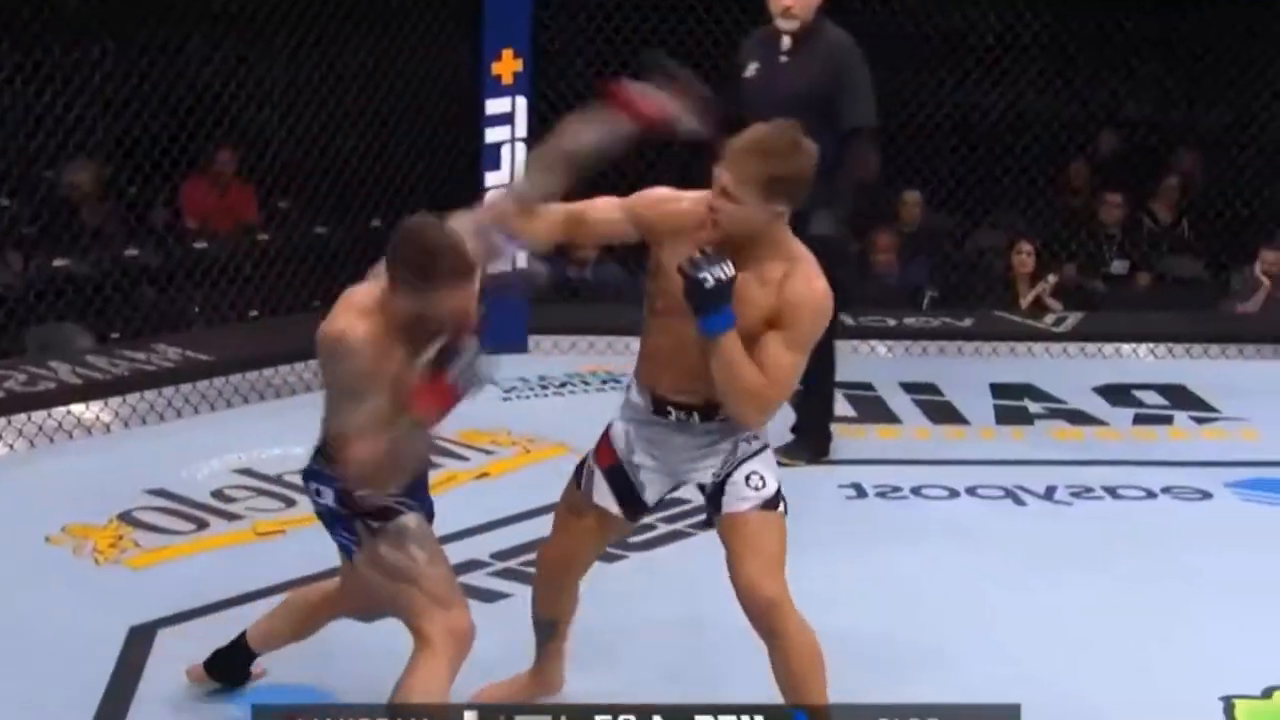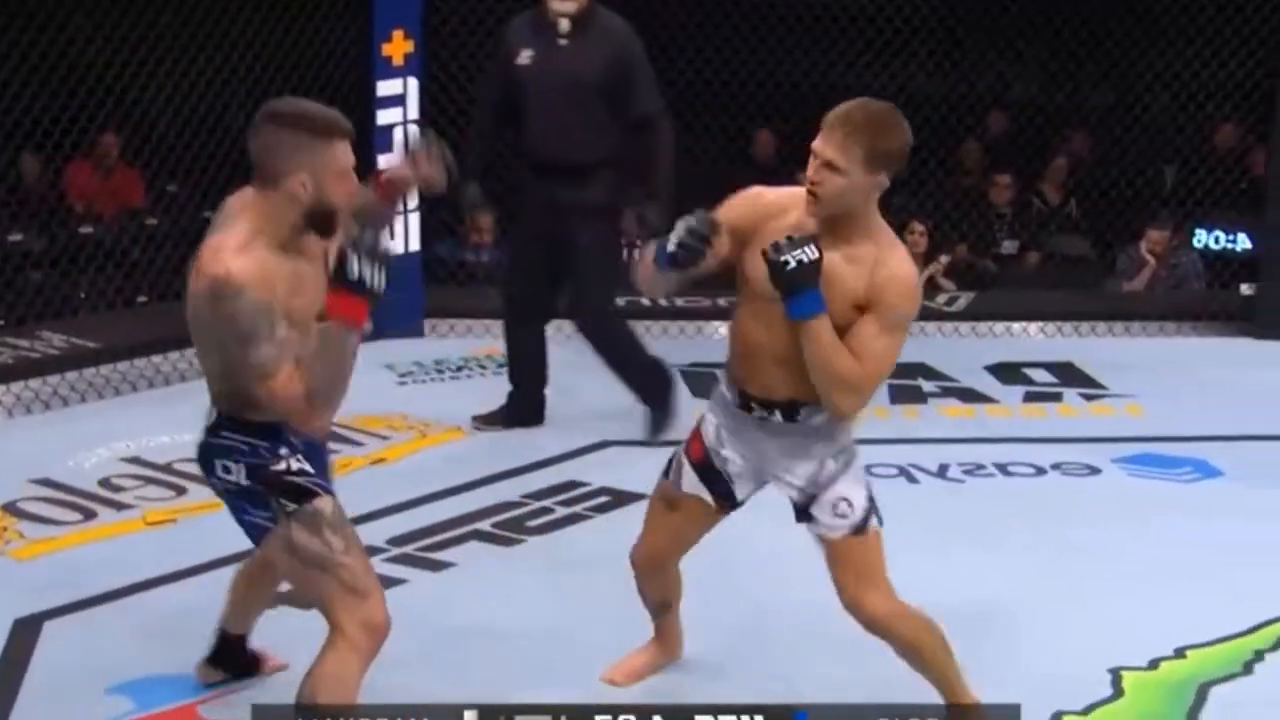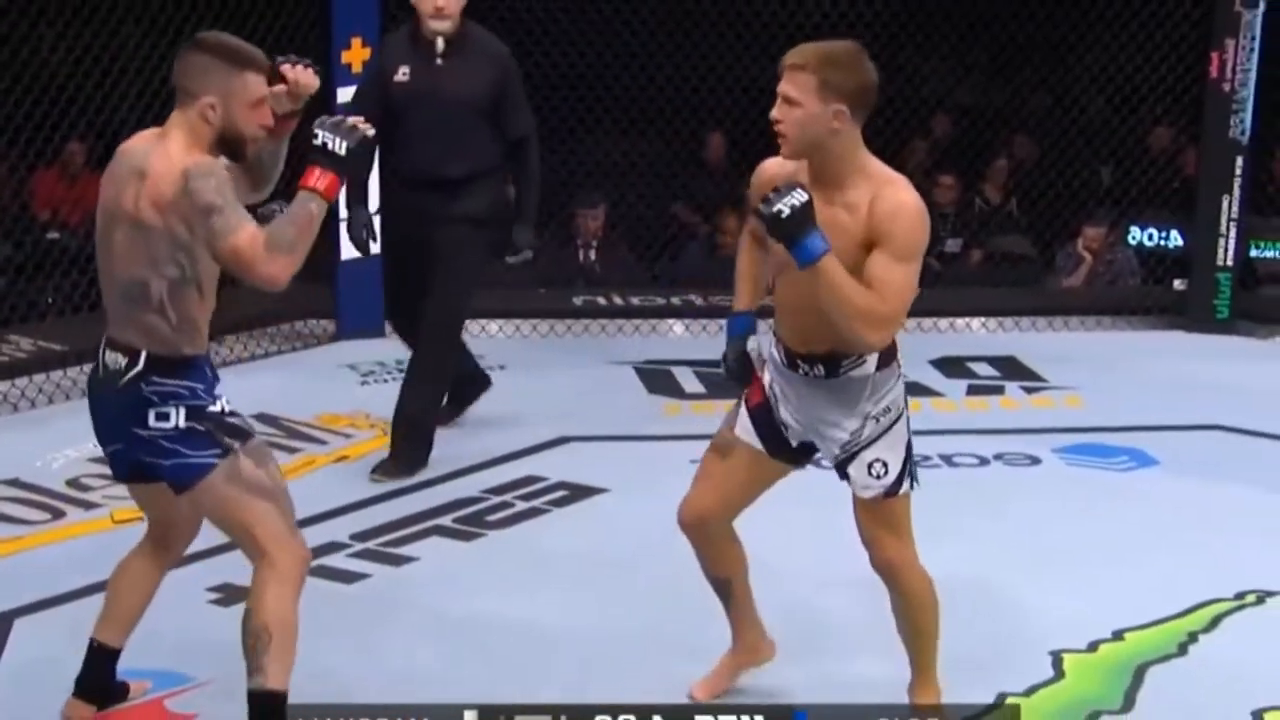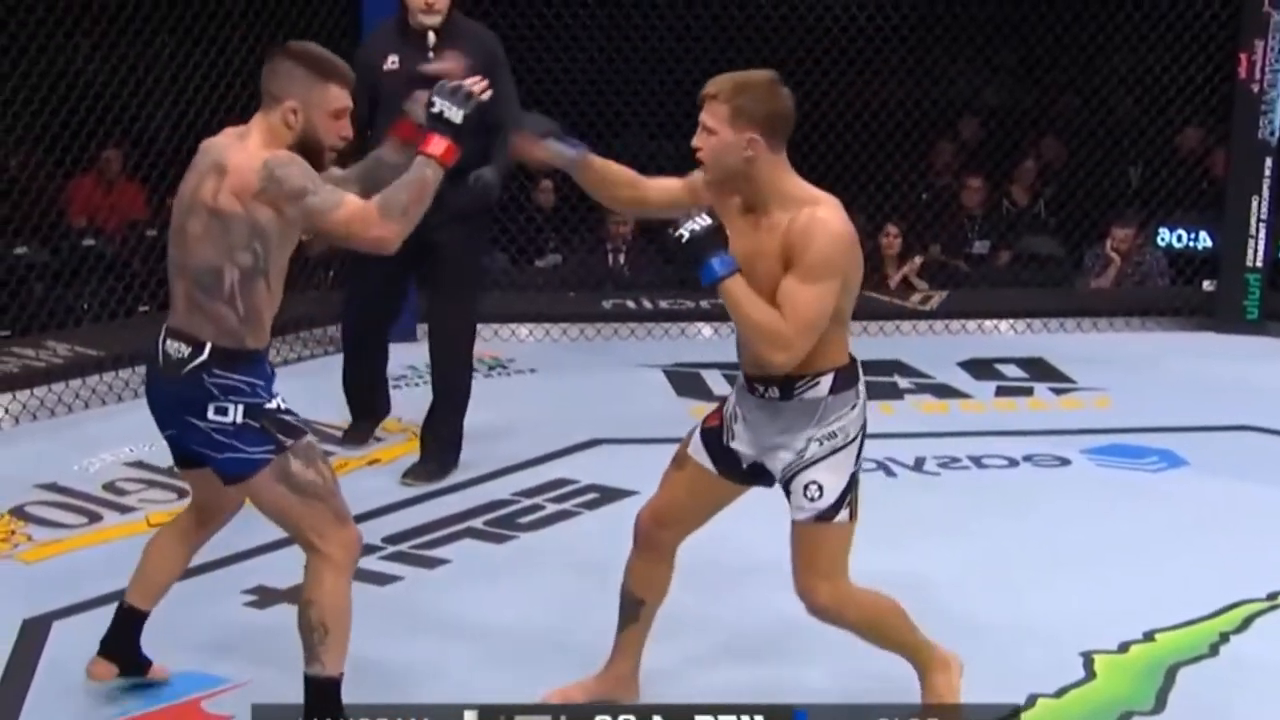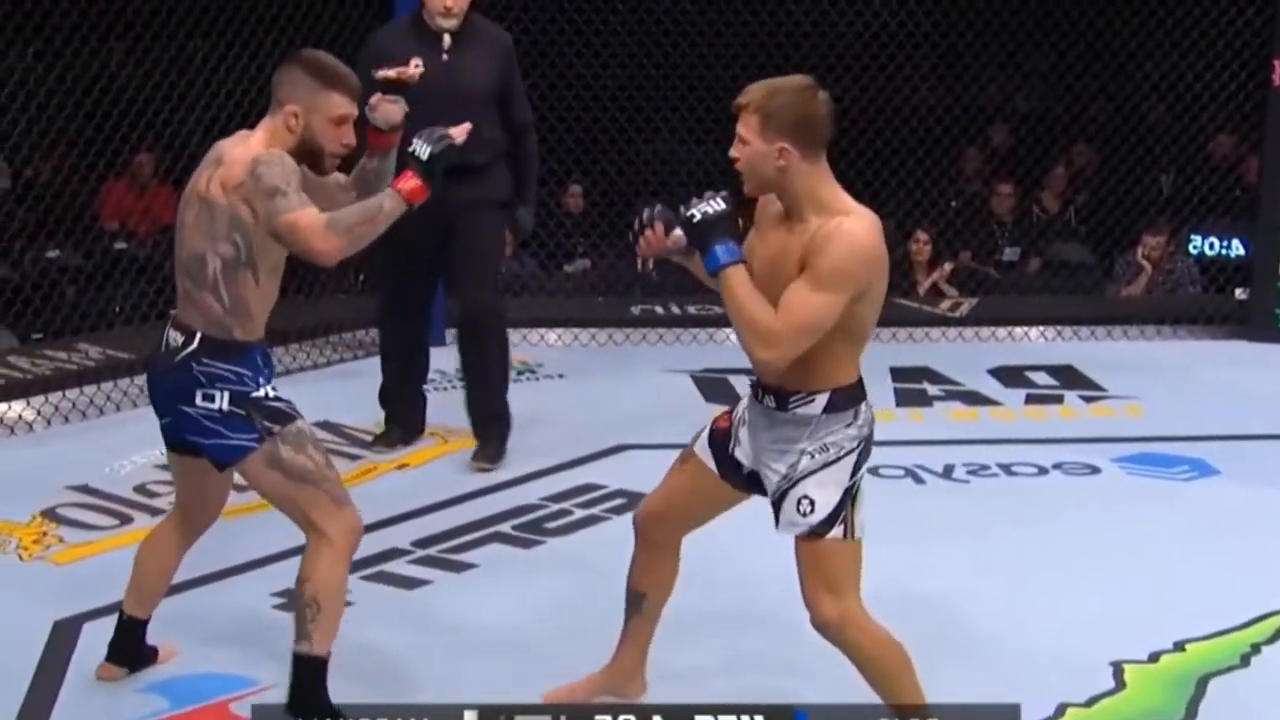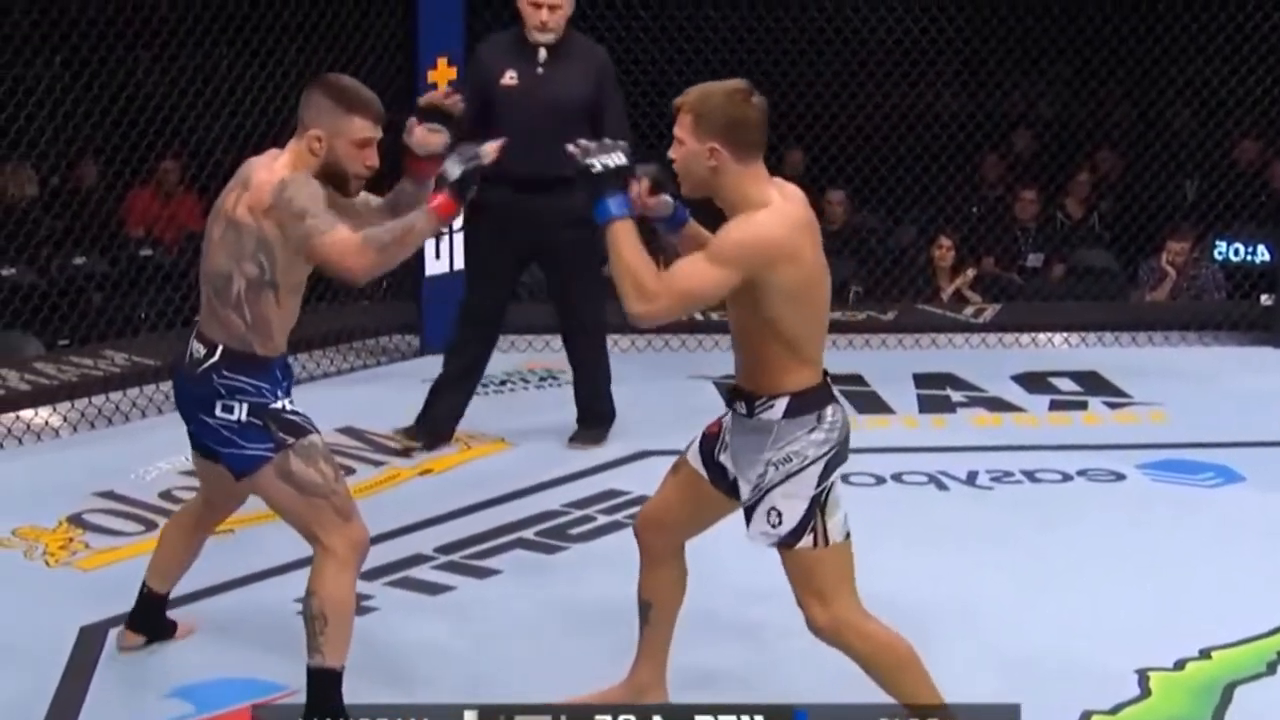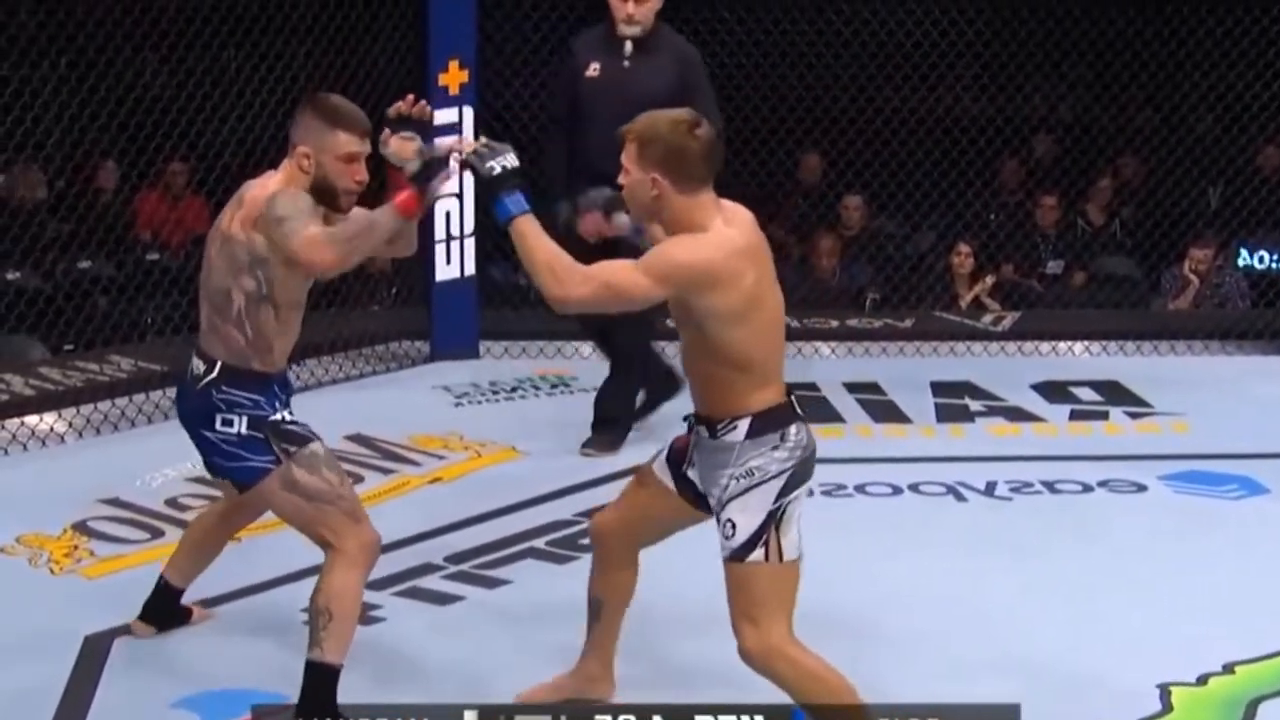
dt=0.4s
person 1, frame 1
left shoulder: (447, 244)
right shoulder: (349, 339)
left elbow: (535, 185)
right elbow: (366, 474)
left wrist: (628, 114)
right wrist: (430, 399)
left hip: (398, 467)
right hip: (357, 485)
left knee: (364, 596)
right knee: (446, 630)
left ankle: (227, 661)
person 1, frame 2
left shoulder: (262, 203)
right shoulder: (234, 278)
left elbow: (348, 236)
right elbow: (311, 416)
left wrist: (391, 187)
right wrist: (350, 303)
left hip: (287, 432)
right hip: (260, 453)
left knee: (290, 551)
right knee: (362, 620)
left ankle: (228, 655)
person 1, frame 3
left shoulder: (142, 150)
right shoulder: (187, 174)
left elbow: (251, 182)
right elbow: (269, 267)
left wrist: (286, 115)
right wrist: (324, 174)
left hip: (121, 384)
right hip: (170, 393)
left knee: (170, 536)
right knee: (283, 555)
person 1, frame 4
left shoulder: (226, 149)
right shoulder: (270, 169)
left elbow: (342, 192)
right elbow: (380, 229)
left wrist: (411, 131)
right wrist: (440, 141)
left hip: (178, 371)
right hip: (227, 386)
left knee: (207, 510)
right knee: (335, 545)
left ankle: (118, 649)
person 1, frame 5
left shoulder: (248, 154)
right shoulder: (262, 165)
left elbow: (352, 201)
right elbow: (326, 242)
left wrist: (383, 141)
right wrist: (415, 179)
left hip: (187, 366)
right hip: (222, 375)
left knee: (193, 514)
right knee: (336, 527)
left ankle: (125, 649)
person 1, frame 6
left shoulder: (275, 172)
right shoulder: (288, 188)
left elbow: (382, 217)
right elbow: (357, 260)
left wrist: (422, 165)
right wrist: (446, 198)
left hip: (211, 373)
right hip: (242, 386)
left knee: (216, 502)
right knee: (343, 540)
left ankle: (144, 620)
person 1, frame 7
left shoulder: (302, 198)
right shoulder: (279, 203)
left elbow: (395, 242)
right elbow: (322, 257)
left wrist: (408, 170)
right wrist: (413, 194)
left hip: (223, 389)
right hip: (241, 402)
left knee: (243, 504)
right knee: (356, 544)
left ankle: (158, 610)
person 2, frame 1
left shoulder: (804, 291)
right shoulder: (671, 211)
left elbow: (754, 409)
right elbow: (567, 223)
left wrist: (717, 318)
left hip: (730, 440)
right hip: (645, 422)
left knee: (768, 600)
right knee: (557, 563)
right ankle: (544, 675)
person 2, frame 2
left shoulder: (893, 275)
right shoulder: (761, 208)
left elbow: (846, 400)
right elbow: (651, 281)
left wrist: (804, 300)
right wrist: (675, 256)
left hip: (818, 438)
right hip: (734, 420)
left knee: (874, 607)
right knee: (649, 556)
left ankle: (963, 703)
right ankle: (667, 640)
person 2, frame 3
left shoulder: (897, 208)
right shoulder: (775, 176)
left elbow: (875, 328)
left wrist: (809, 246)
right wrist: (743, 322)
left hip: (861, 393)
right hip: (781, 376)
left knee: (892, 557)
right knee: (700, 515)
left ankle: (925, 684)
right ankle: (748, 641)
person 2, frame 4
left shoulder: (823, 227)
right shoulder: (723, 191)
left elbow: (782, 348)
right elbow: (639, 195)
left wrist: (717, 266)
right wrist: (565, 154)
left hip: (819, 413)
right hip: (751, 403)
left knee: (823, 593)
right knee: (654, 526)
left ankle: (934, 665)
right ankle: (618, 676)
person 2, frame 5
left shoulder: (849, 237)
right shoulder: (774, 206)
left elbow: (770, 345)
right elbow: (744, 286)
left wrist: (720, 250)
right wrist: (679, 245)
left hip: (823, 429)
right hip: (760, 412)
left knee: (834, 612)
right knee: (656, 520)
right ankle: (623, 672)
person 2, frame 6
left shoulder: (761, 230)
right shoulder: (771, 198)
left elbow: (647, 305)
right elbow: (723, 269)
left wrist: (612, 204)
right wrist: (665, 214)
left hip: (794, 430)
right hip: (750, 416)
left knee: (832, 615)
right knee: (656, 528)
left ankle: (943, 714)
right ankle: (644, 685)
person 2, frame 7
left shoulder: (701, 256)
right shoulder: (727, 216)
left elbow: (570, 289)
left wrist: (509, 199)
left hip: (761, 450)
right hip: (716, 437)
left knee: (763, 642)
right knee: (611, 532)
person 3, frame 1
left shoulder: (838, 51)
right shoulder: (754, 48)
left elbow: (858, 140)
left wrist: (835, 209)
left hip: (812, 208)
left ankle: (813, 434)
person 3, frame 2
left shoulder: (615, 37)
left elbow: (649, 120)
right elbow: (492, 110)
left wrist: (653, 194)
right wrist: (476, 175)
left hip: (595, 190)
right hip: (539, 187)
left knee: (588, 305)
right knee: (521, 298)
left ankle: (655, 389)
right ankle: (525, 402)
person 3, frame 3
left shoulder: (491, 56)
right shoulder: (392, 53)
left elbow: (520, 142)
right elbow: (365, 130)
left wrist: (524, 217)
right wrist: (357, 203)
left hip: (469, 208)
right hip: (408, 204)
left knee: (438, 323)
right knee: (407, 313)
left ankle: (410, 444)
right ankle: (468, 382)
person 3, frame 4
left shoulder: (480, 45)
right shoulder: (379, 45)
left elbow: (507, 123)
right elbow: (353, 123)
left wrist: (494, 168)
left hip: (458, 204)
left knee: (451, 328)
right knee: (364, 315)
left ankle: (441, 447)
right ankle: (368, 408)
person 3, frame 5
left shoulder: (496, 45)
right shoulder: (390, 43)
left elbow: (521, 128)
left wrist: (525, 198)
left hip: (480, 194)
left knee: (481, 309)
right knee: (402, 312)
left ankle: (491, 428)
right ankle: (403, 417)
person 3, frame 6
left shoulder: (592, 60)
right shoulder: (493, 55)
left elbow: (614, 141)
right elbow: (465, 131)
left hip: (570, 208)
right hip: (503, 204)
left knee: (582, 318)
right knee: (478, 314)
left ankle: (595, 416)
right ankle: (436, 422)
person 3, frame 7
left shoulder: (680, 58)
right shoulder: (585, 49)
right elbow: (562, 128)
right wrist: (563, 196)
right hip: (589, 200)
left knee: (631, 315)
right knee: (591, 308)
left ankle: (613, 418)
right ankle: (661, 379)
